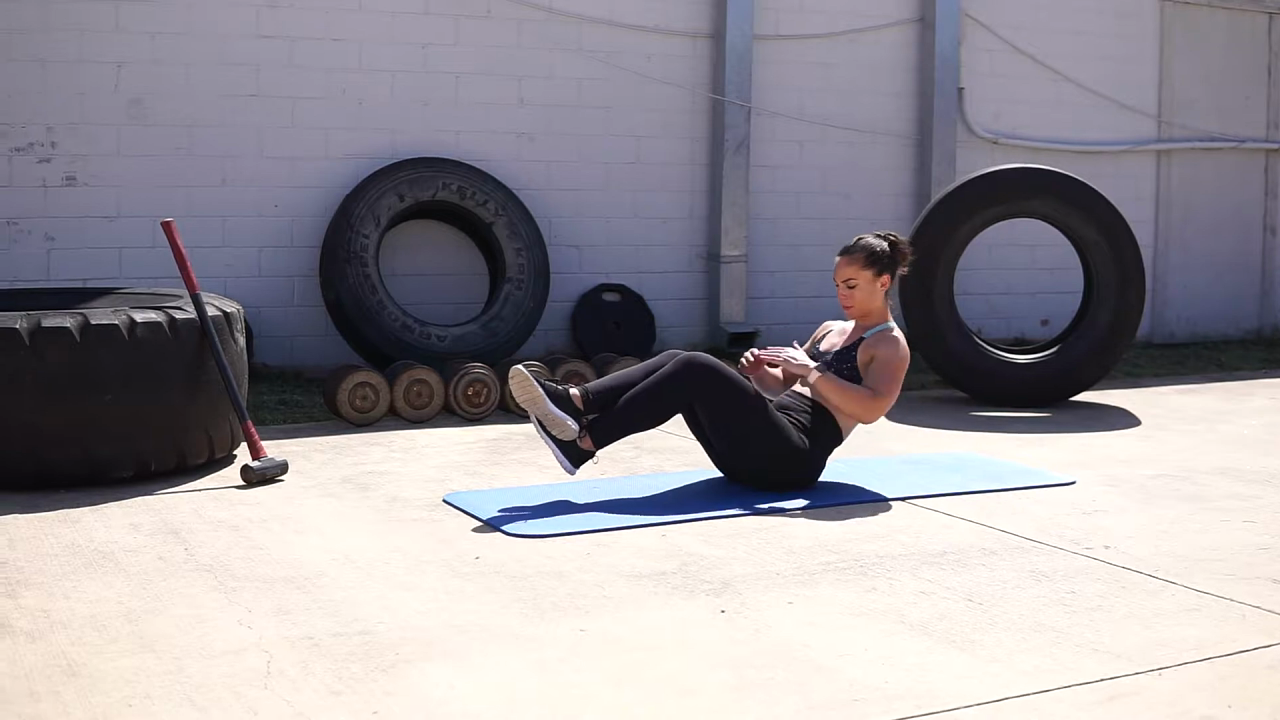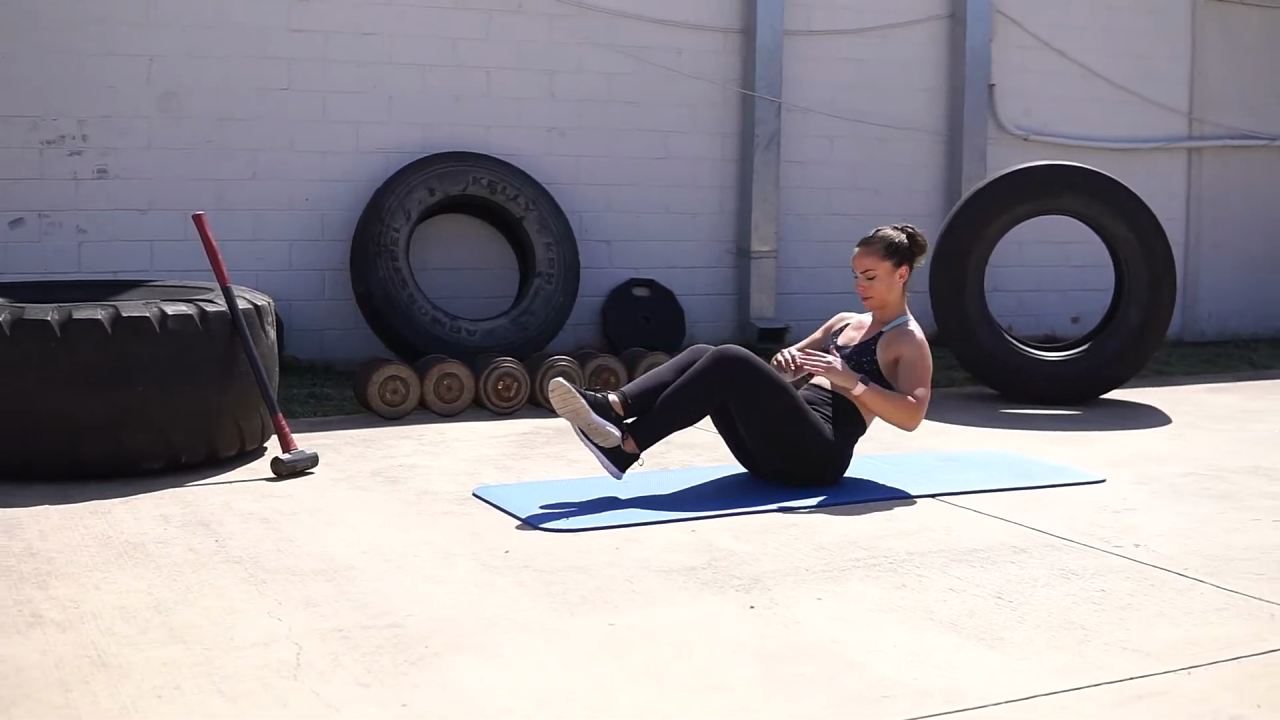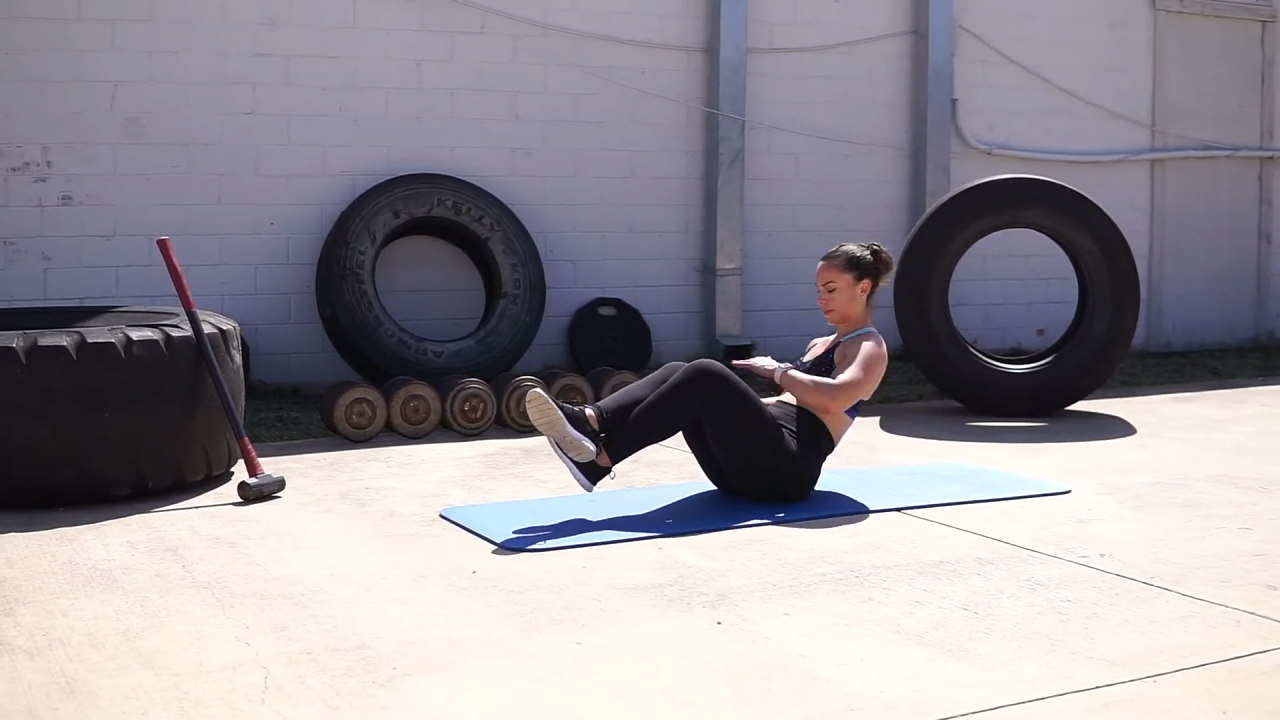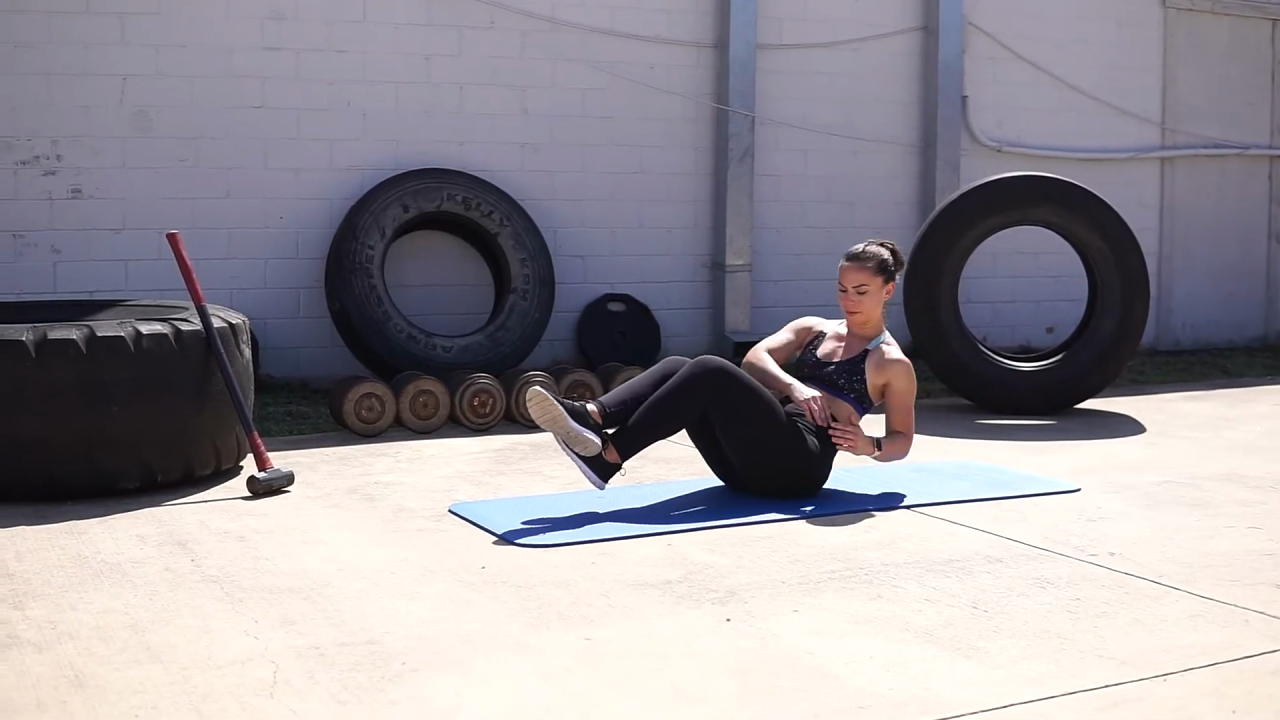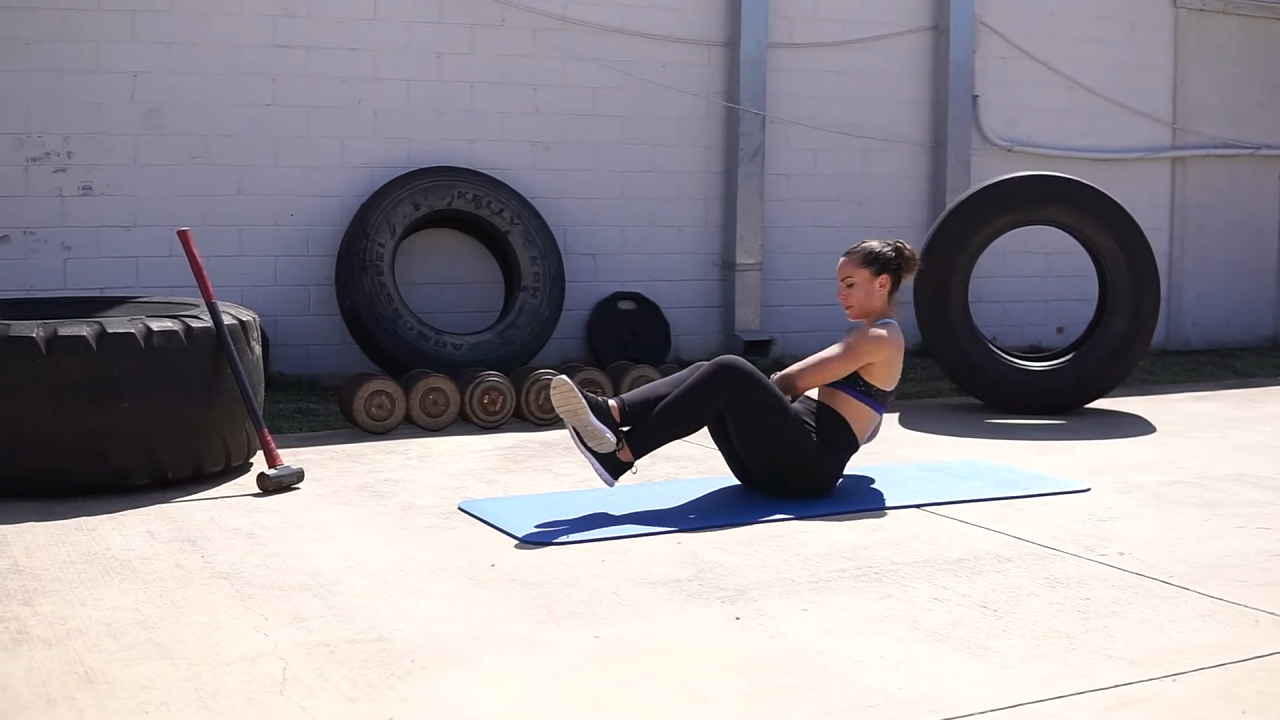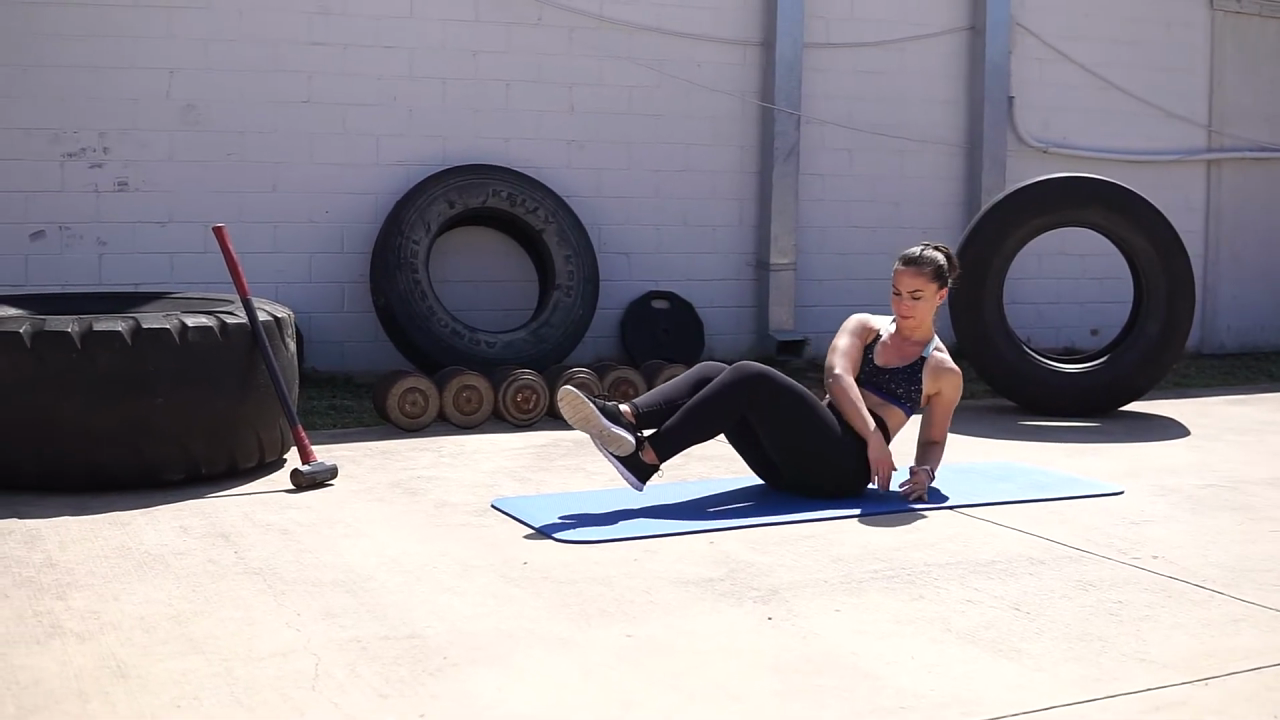
dt=0.7s
person 1, frame 1
left shoulder: (890, 346)
right shoulder: (834, 330)
left elbow: (872, 408)
right elbow: (776, 387)
left wrist: (811, 375)
right wrist: (760, 367)
left hip: (789, 458)
right hip: (757, 450)
left knee: (696, 369)
right knee: (675, 361)
left ankle: (583, 442)
right ankle: (572, 401)
person 1, frame 2
left shoulder: (909, 342)
right shoulder: (847, 322)
left elbow: (910, 415)
right elbow: (797, 367)
left wrist: (848, 379)
right wrist: (789, 357)
left hip: (817, 452)
right hip: (774, 449)
left knee: (730, 360)
right knee: (701, 355)
left ankle: (628, 445)
right ankle: (611, 407)
person 1, frame 3
left shoulder: (869, 349)
right shoulder: (823, 345)
left elbow: (836, 399)
left wrist: (778, 372)
right wrist: (743, 401)
left hip: (784, 470)
right hip: (744, 466)
left knee: (705, 375)
right knee: (676, 372)
left ankle: (599, 458)
right ankle: (587, 421)
person 1, frame 4
left shoulder: (892, 363)
right shoulder: (815, 329)
left elbow: (901, 439)
right elbow: (754, 359)
left wrist: (869, 446)
right wrist: (794, 386)
left hip: (796, 463)
right hip: (751, 462)
left knee: (709, 371)
right knee: (677, 367)
left ankle: (609, 455)
right ankle: (589, 416)
person 1, frame 5
left shoulder: (878, 339)
right shoulder: (872, 340)
left elbow: (799, 380)
left wrist: (756, 390)
left hip: (808, 467)
right hip: (779, 462)
left knee: (729, 371)
right knee: (705, 373)
left ankle: (621, 452)
right ankle: (609, 412)
person 1, frame 6
left shoulder: (944, 371)
right shoulder: (865, 327)
left elbow: (933, 442)
right elbow: (837, 377)
left wrist: (925, 471)
right wrist: (875, 439)
left hip: (842, 465)
right hip: (794, 463)
left knee: (748, 377)
right knee: (712, 373)
left ankle: (646, 456)
right ankle: (622, 416)
